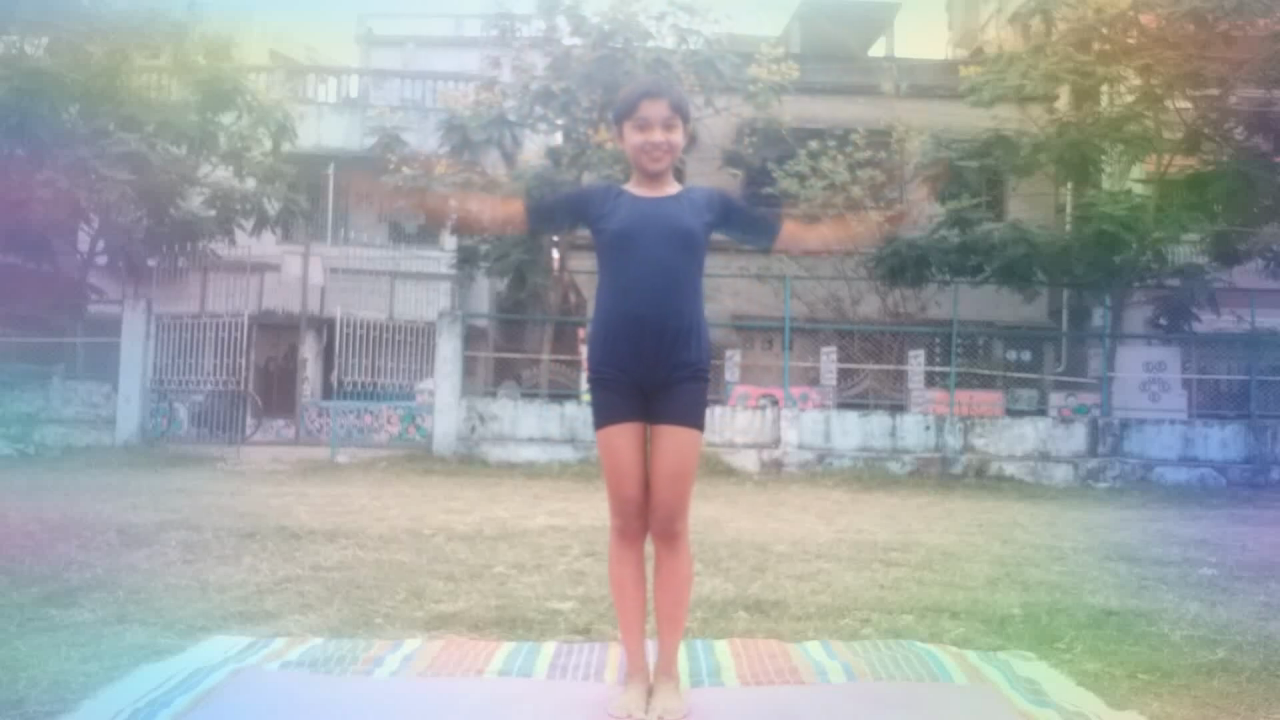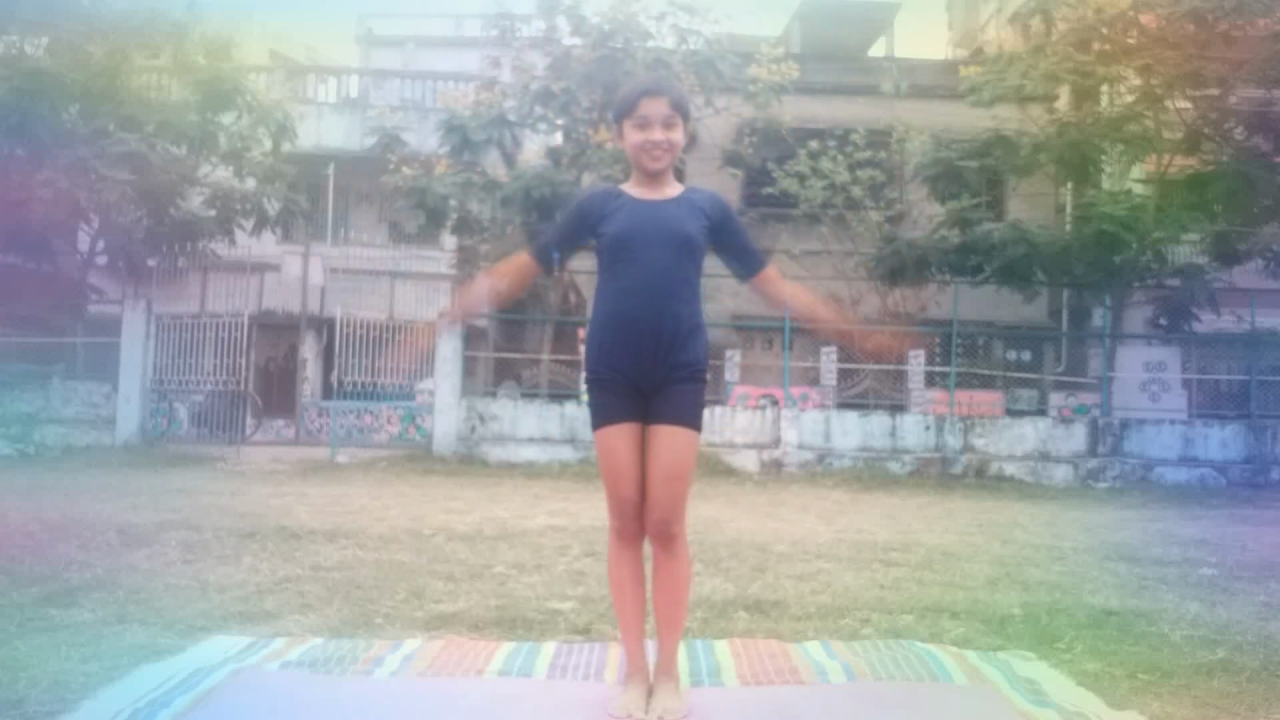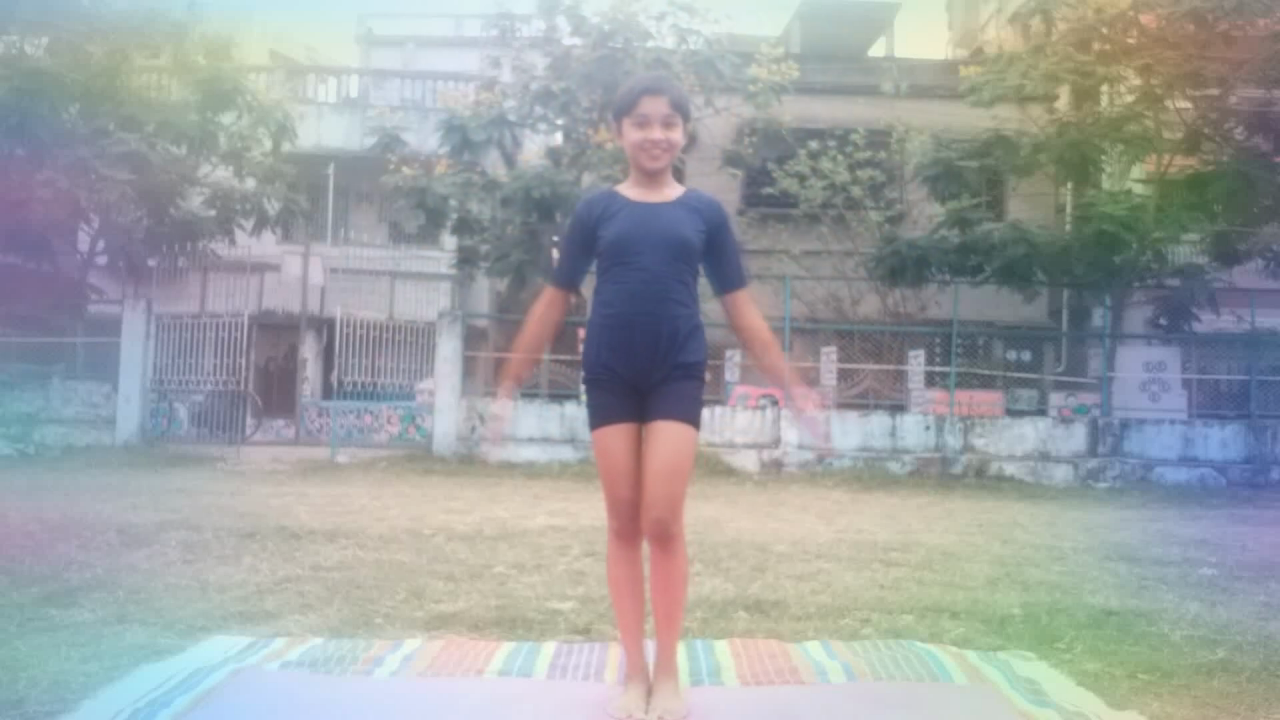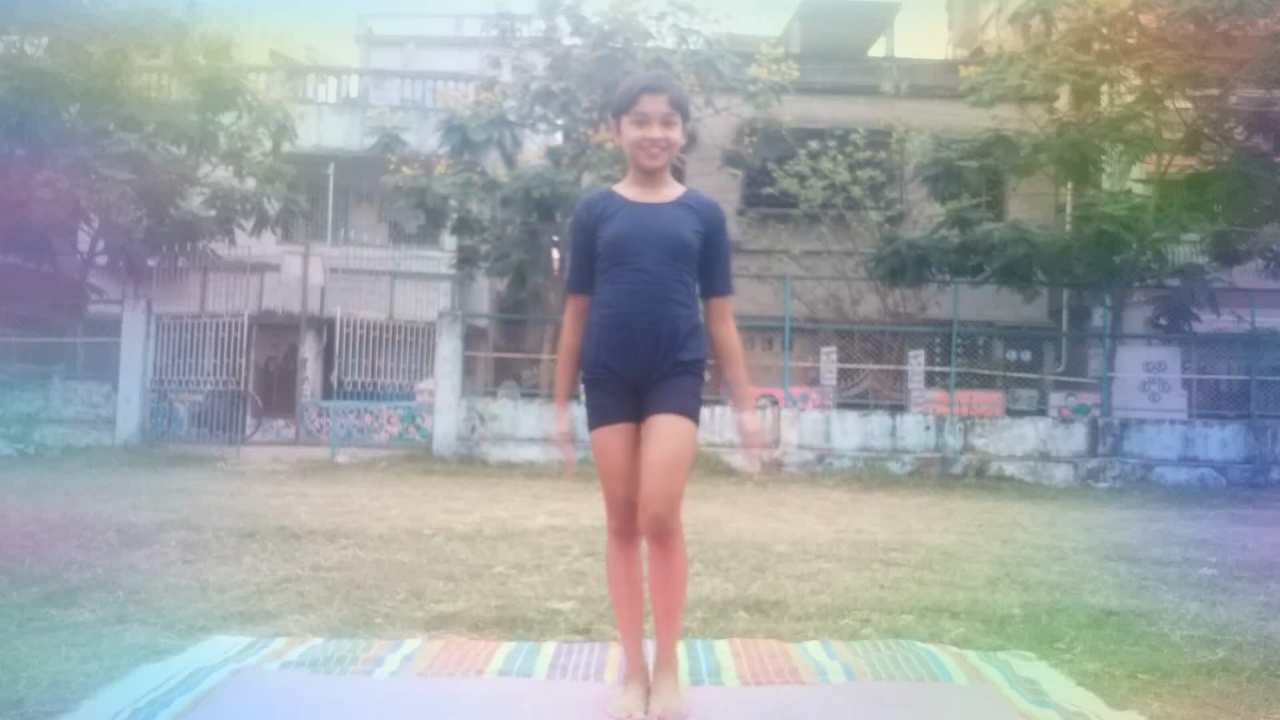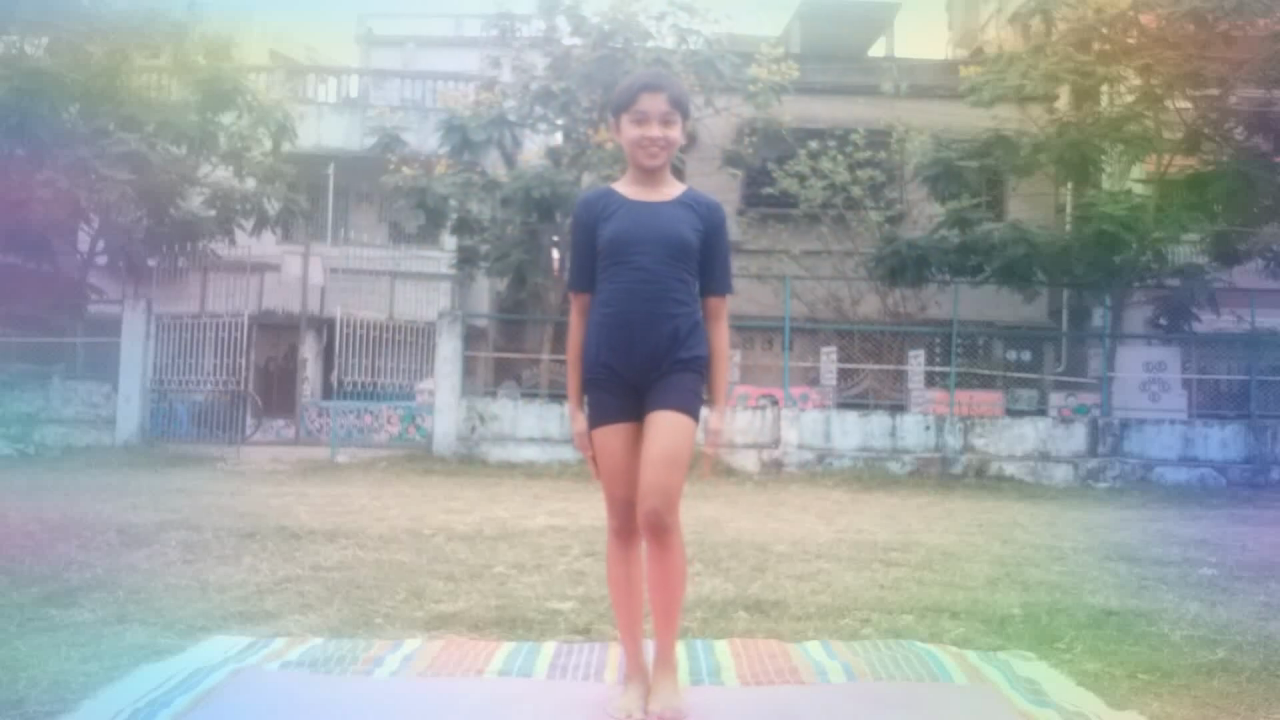
dt=0.1s
person 1, frame 1
left shoulder: (708, 203)
right shoulder: (598, 201)
left elbow: (790, 236)
right elbow: (508, 216)
left wrist: (874, 226)
right wrist: (435, 202)
left hip: (682, 374)
right hip: (614, 374)
left knee: (669, 524)
right knee: (627, 522)
person 1, frame 2
left shoulder: (707, 208)
right shoulder: (598, 205)
left elbow: (768, 280)
right elbow: (527, 265)
left wrist: (842, 324)
right wrist: (453, 311)
left hip: (680, 375)
right hip: (612, 375)
left knee: (667, 525)
right knee: (625, 523)
person 1, frame 3
left shoulder: (706, 212)
right shoulder: (595, 209)
left elbow: (740, 306)
right elbow: (555, 301)
left wrist: (793, 384)
right wrist: (507, 384)
left hip: (677, 376)
right hip: (609, 377)
left knee: (663, 523)
right knee: (623, 524)
person 1, frame 4
left shoulder: (703, 213)
right shoulder: (594, 209)
left elbow: (720, 315)
right elbow: (575, 311)
left wrist: (744, 406)
right wrist: (561, 405)
left hip: (675, 373)
right hip: (609, 377)
left knee: (661, 519)
right knee: (622, 523)
person 1, frame 5
left shoulder: (704, 212)
right shoulder: (594, 208)
left elbow: (716, 314)
right elbow: (580, 311)
left wrist: (720, 405)
right wrist: (574, 403)
left hip: (677, 373)
right hip: (610, 377)
left knee: (659, 515)
right knee: (622, 524)
